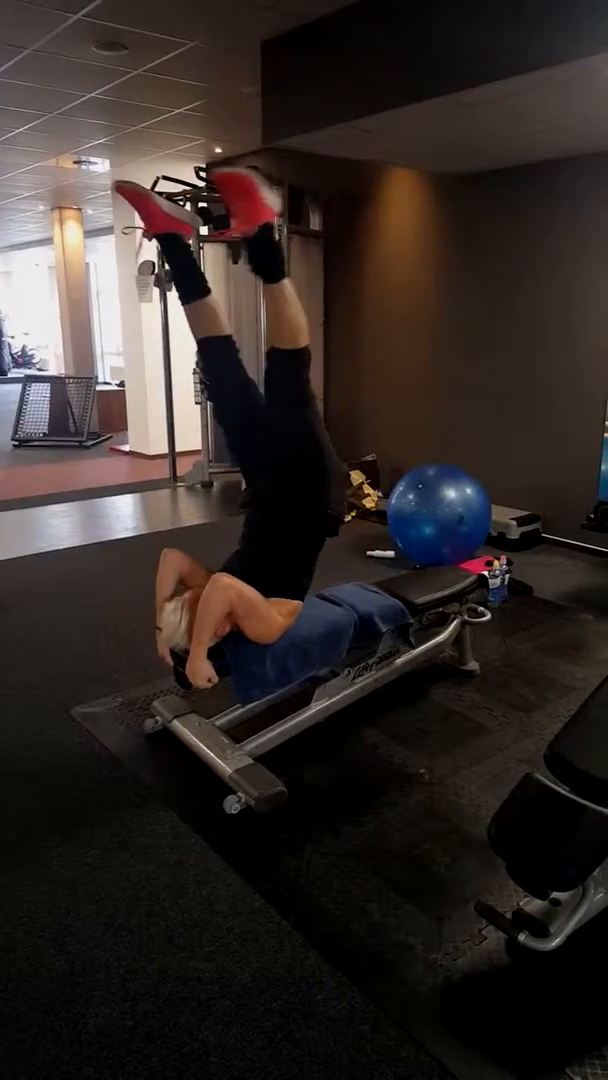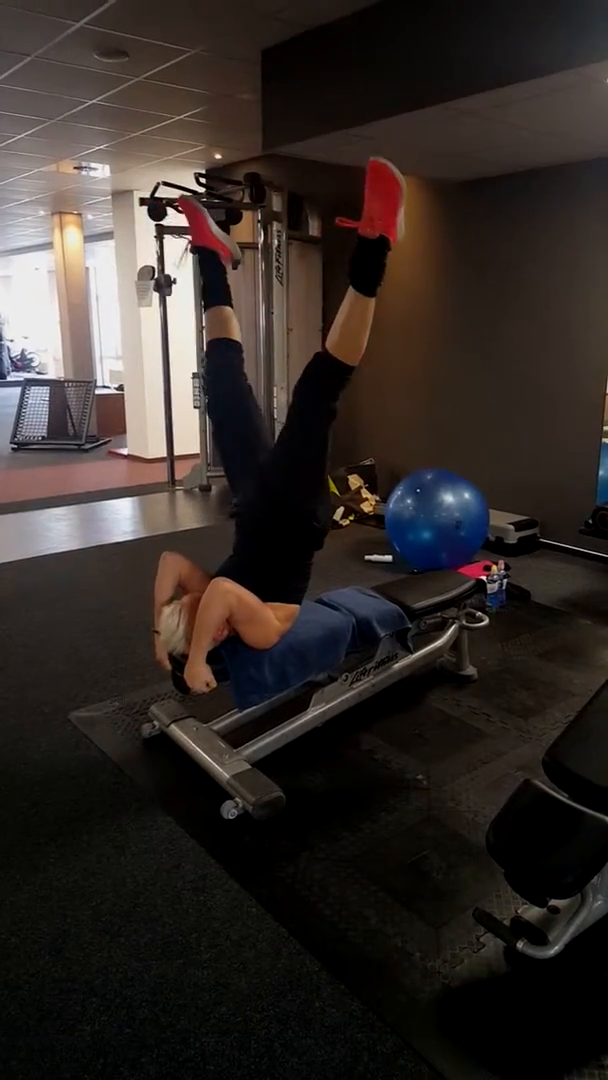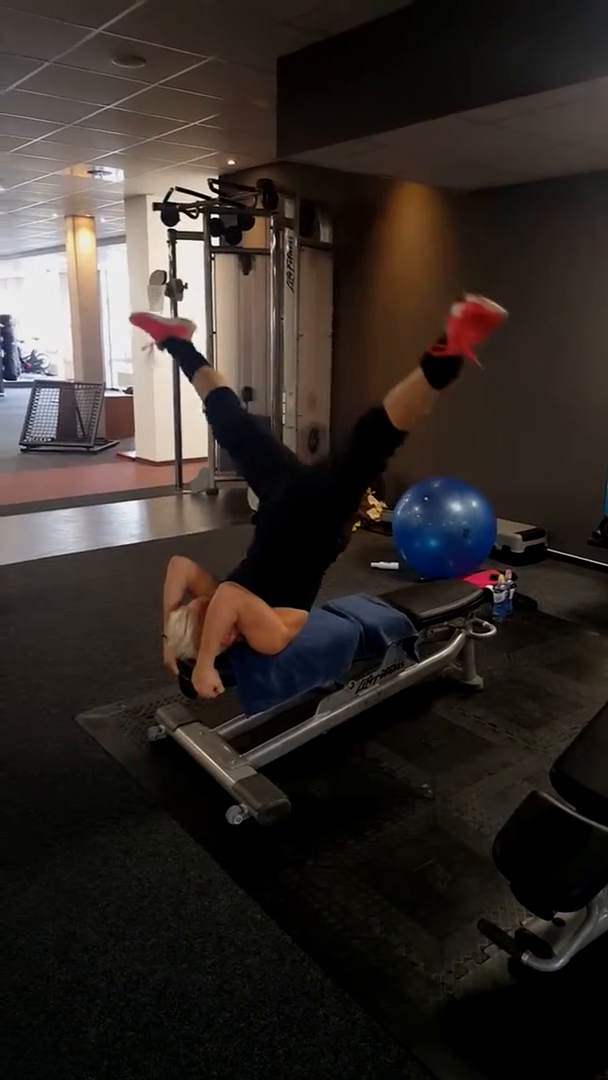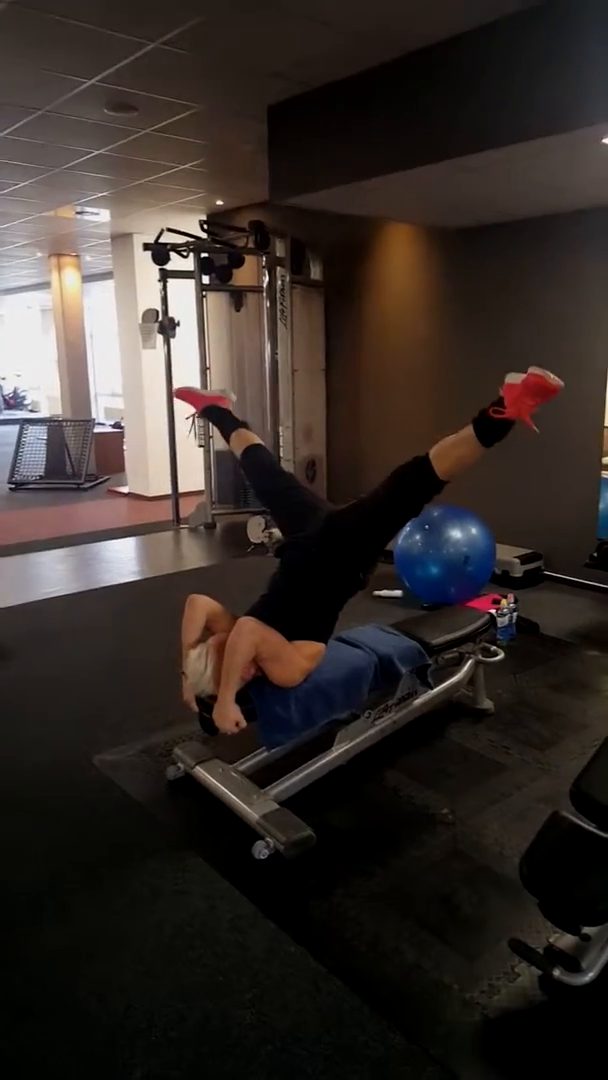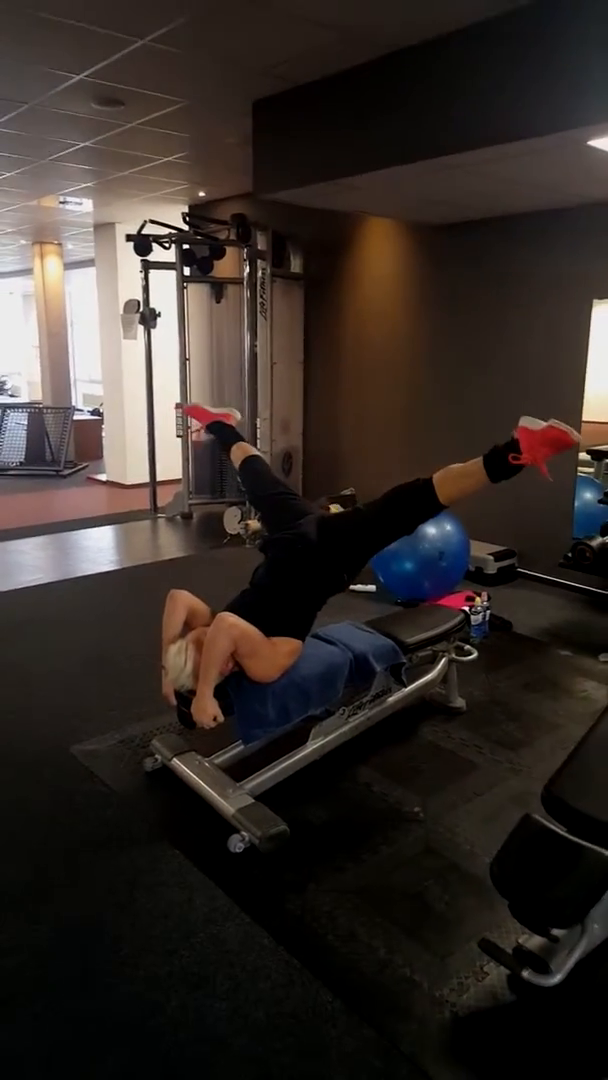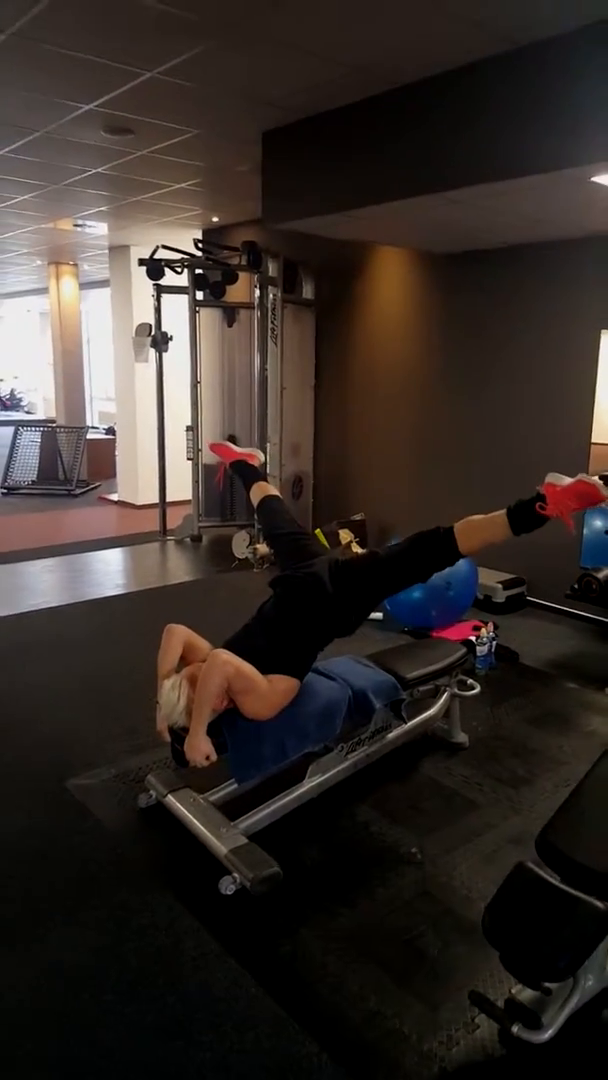
dt=0.7s
person 1, frame 1
left shoulder: (265, 626)
right elbow: (171, 557)
right wrist: (163, 626)
left hip: (305, 499)
right hip: (274, 492)
right knee: (225, 380)
person 1, frame 2
left shoulder: (261, 630)
right elbow: (169, 561)
right wrist: (162, 631)
left hip: (290, 514)
right hip: (263, 507)
right knee: (223, 388)
person 1, frame 3
left shoulder: (269, 638)
right elbow: (181, 564)
right wrist: (173, 638)
left hip: (312, 524)
right hip: (287, 502)
right knee: (231, 422)
left ankle: (450, 348)
person 1, frame 4
left shoulder: (287, 670)
right shoulder: (238, 648)
left wrist: (225, 702)
left hip: (336, 556)
right hip: (309, 544)
left knee: (411, 489)
right knee: (264, 474)
left ankle: (507, 410)
right ankle: (215, 409)
person 1, frame 5
left shoulder: (264, 664)
right shoulder: (218, 644)
left wrist: (202, 696)
left hip: (323, 556)
right hip: (292, 541)
left knee: (409, 506)
right knee: (260, 482)
left ankle: (520, 451)
right ankle: (221, 426)
person 1, frame 6
left shoulder: (260, 703)
right shoulder: (213, 679)
right elbow: (174, 632)
left wrist: (196, 735)
right wrist: (162, 702)
left hip: (330, 599)
right hip: (301, 584)
left knee: (430, 551)
right knee: (277, 524)
left ankle: (546, 505)
right ankle: (244, 463)
